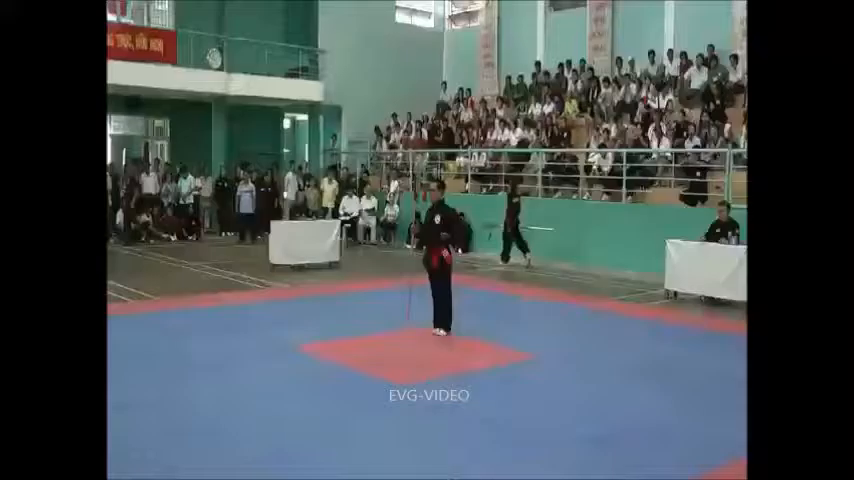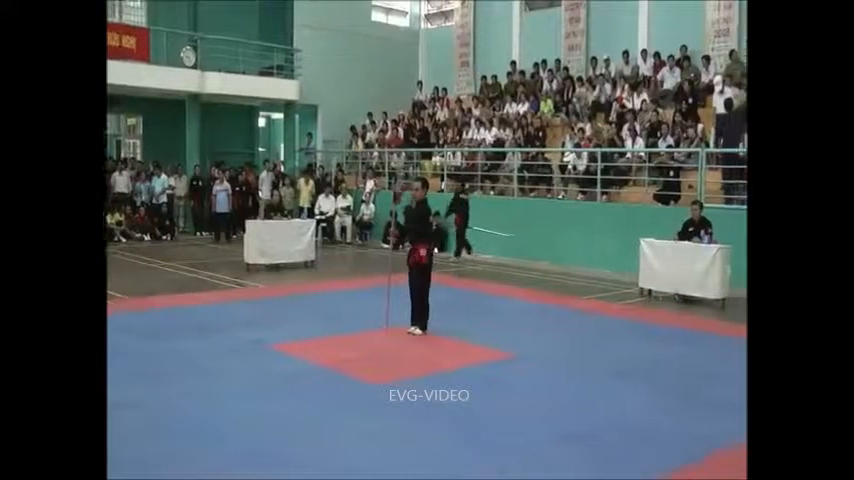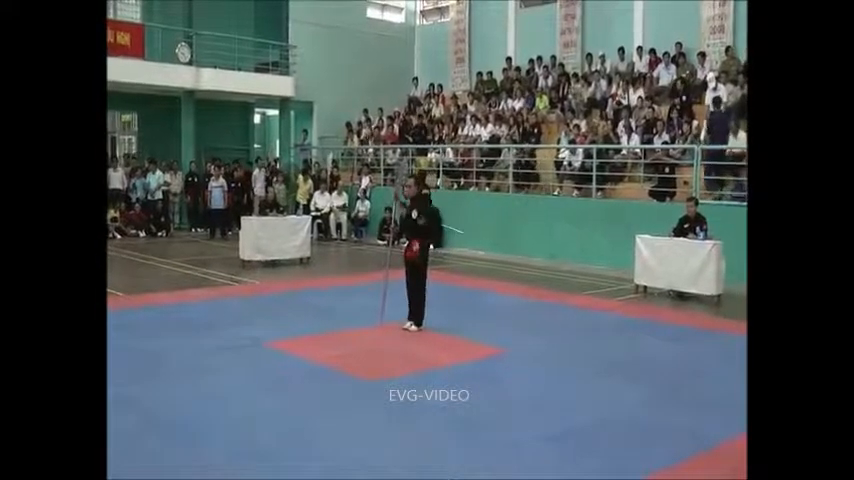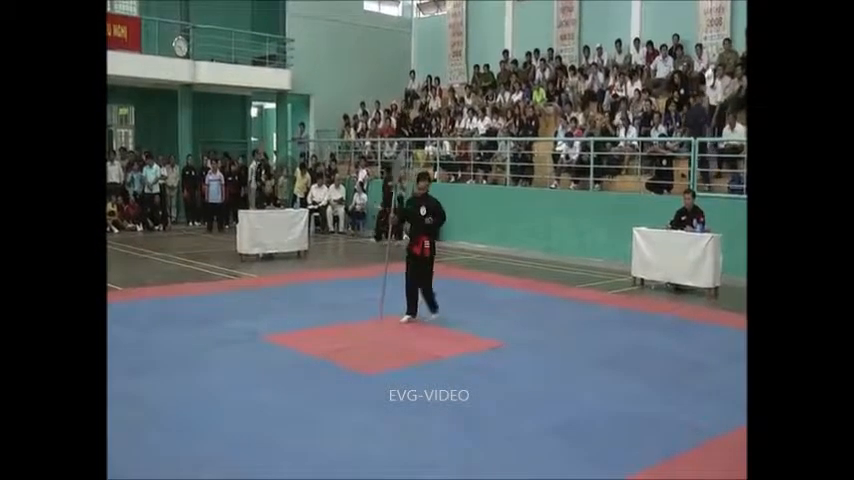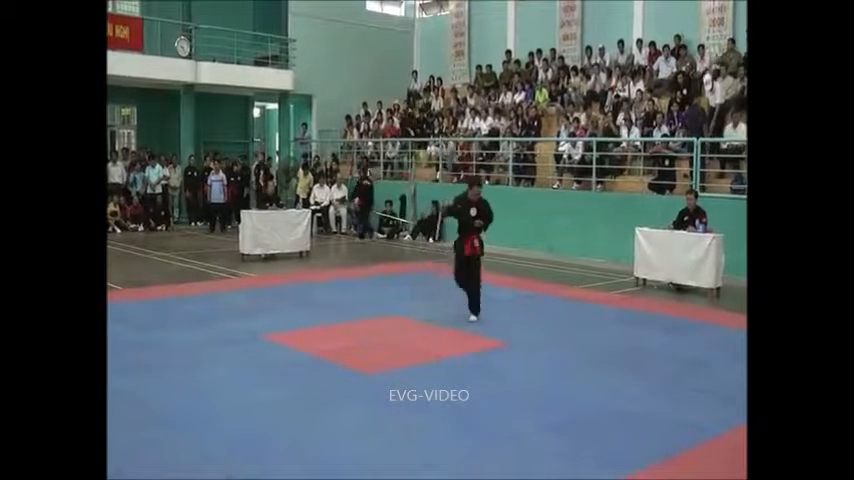
dt=0.7s
person 1, frame 1
left shoulder: (449, 212)
right shoulder: (430, 211)
left elbow: (457, 234)
left wrist: (448, 237)
right wrist: (418, 234)
left hip: (442, 254)
right hip: (431, 253)
left knee: (444, 290)
right knee: (435, 290)
left ankle: (445, 326)
right ankle: (438, 324)
person 1, frame 2
left shoulder: (424, 209)
right shoulder: (416, 209)
left elbow: (412, 224)
right elbow: (409, 228)
right wrist: (398, 234)
left hip: (423, 252)
right hip: (415, 251)
left knee: (421, 289)
right knee: (415, 289)
left ankle: (421, 325)
right ankle: (416, 322)
person 1, frame 3
left shoulder: (423, 205)
right shoulder: (410, 206)
left elbow: (432, 222)
left wrist: (424, 223)
left hip: (420, 248)
right hip: (411, 247)
left knee: (418, 285)
right knee: (411, 285)
left ankle: (417, 321)
right ankle: (412, 318)
person 1, frame 4
left shoulder: (433, 202)
right shoulder: (410, 202)
left elbow: (441, 218)
right elbow: (405, 217)
left wrist: (433, 222)
right wrist: (396, 219)
left hip: (426, 244)
right hip: (413, 243)
left knee: (424, 279)
right knee: (410, 279)
left ankle: (434, 308)
right ankle: (410, 312)
person 1, frame 5
left shoulder: (483, 203)
right shoulder: (459, 200)
left elbow: (489, 218)
right elbow: (453, 212)
left wrist: (483, 224)
right wrist: (445, 210)
left hip: (474, 242)
right hip: (461, 241)
left knee: (474, 279)
right knee: (459, 275)
left ankle: (474, 311)
right ankle: (472, 299)
